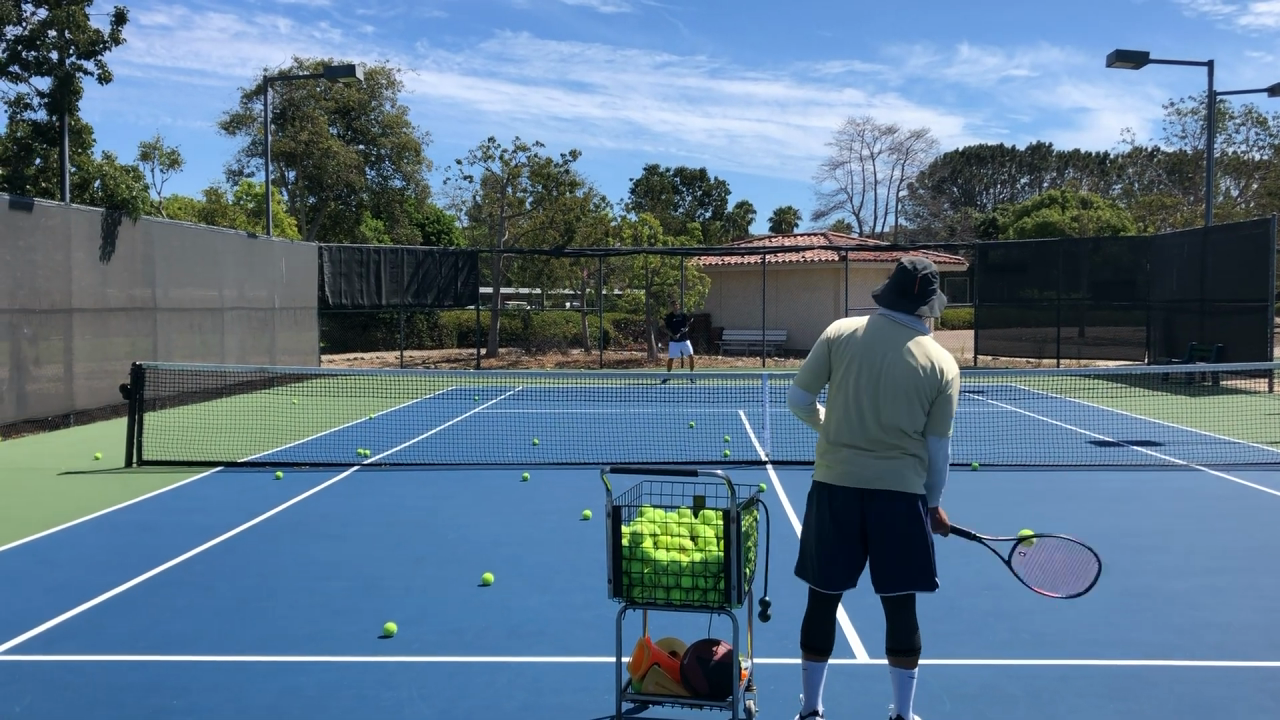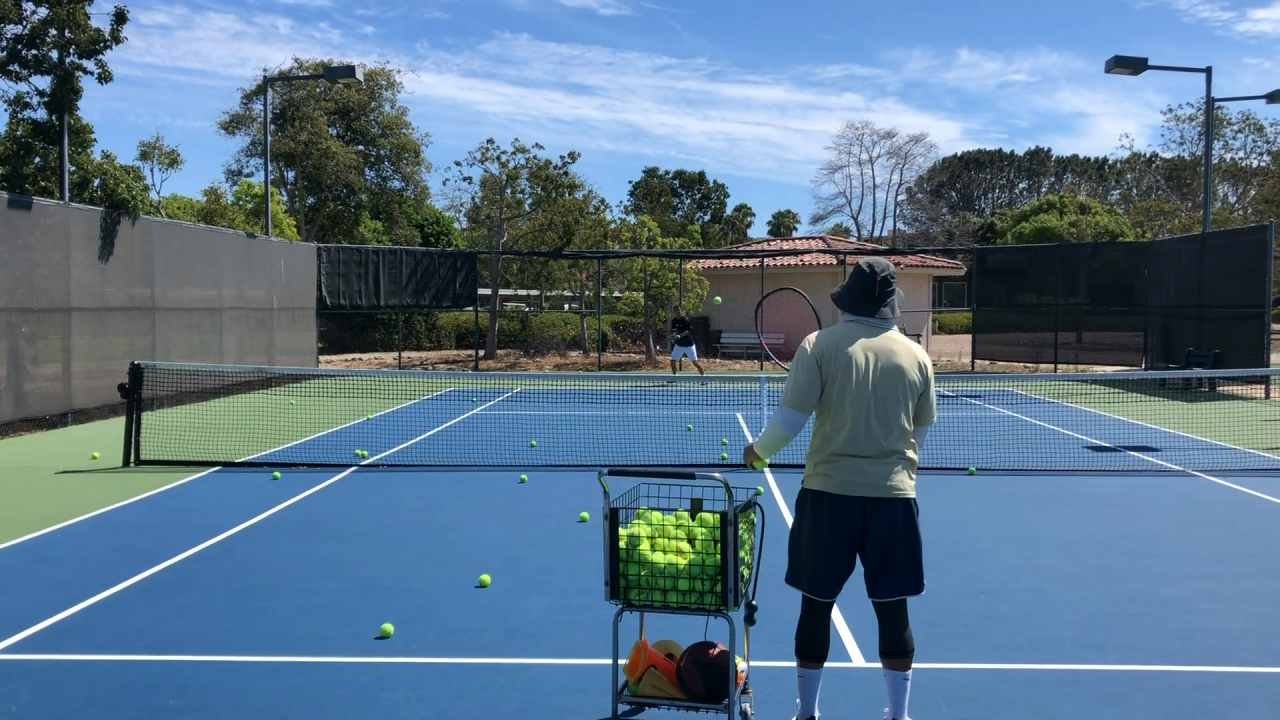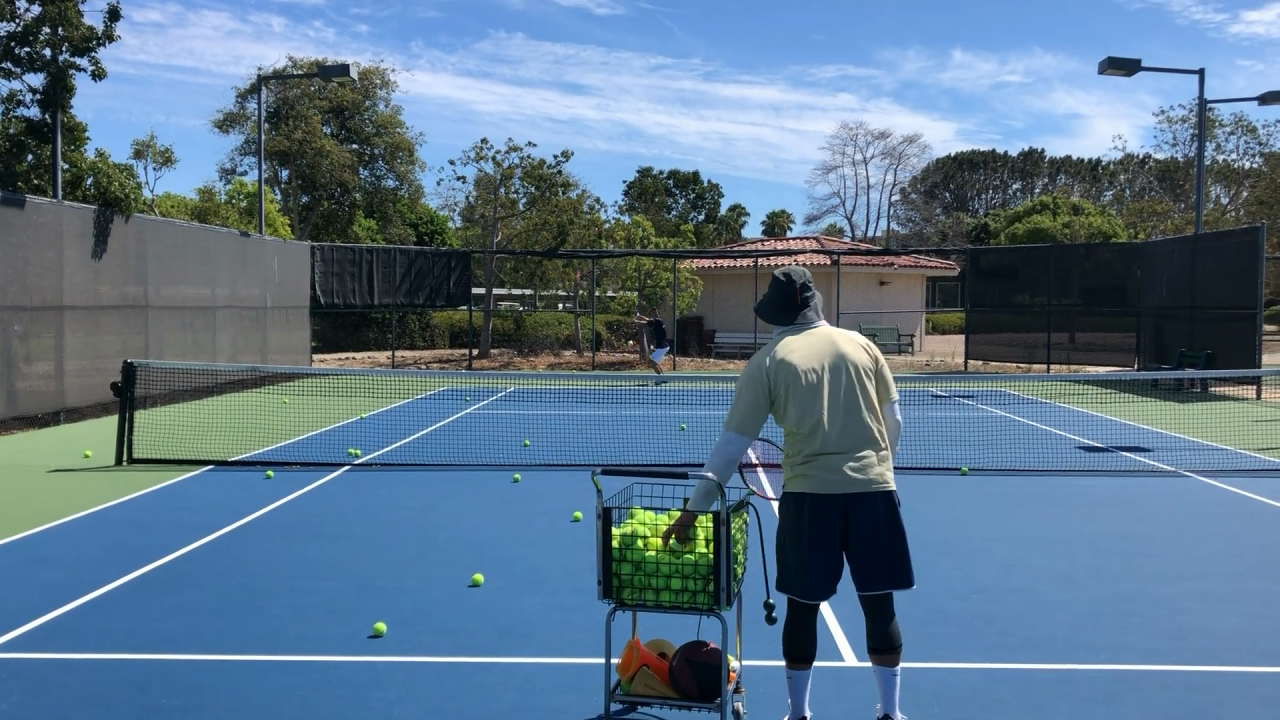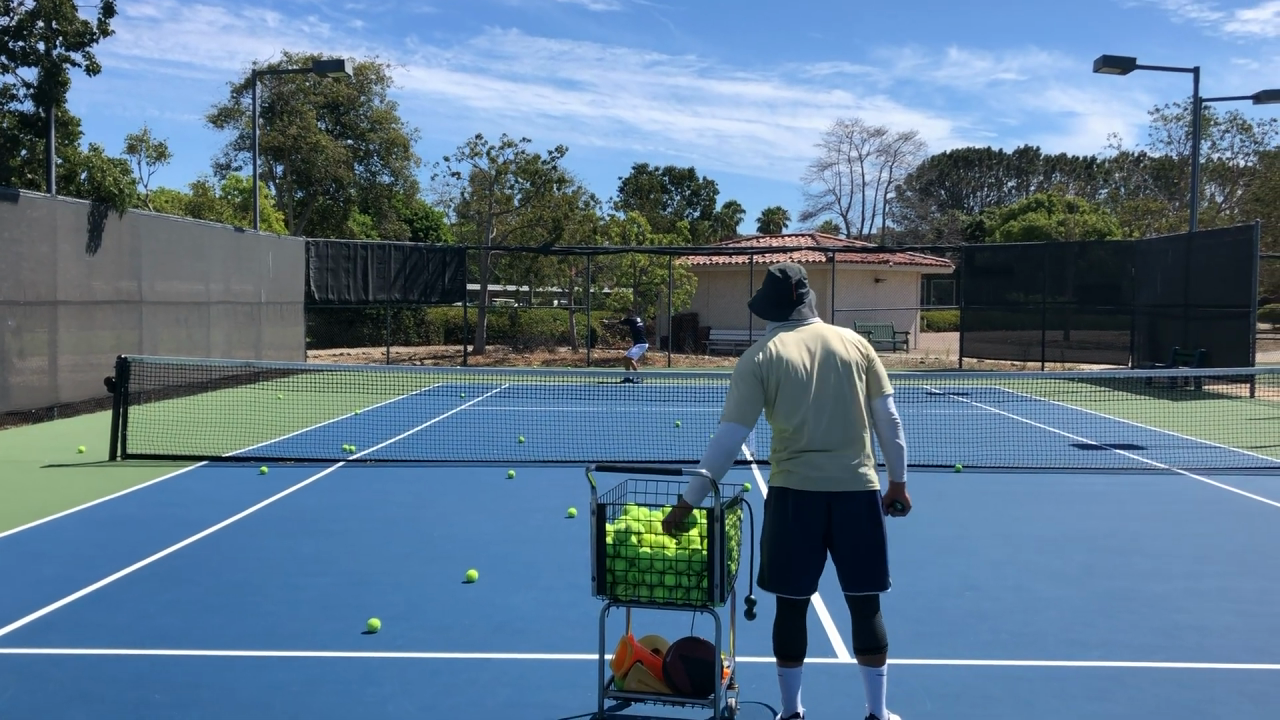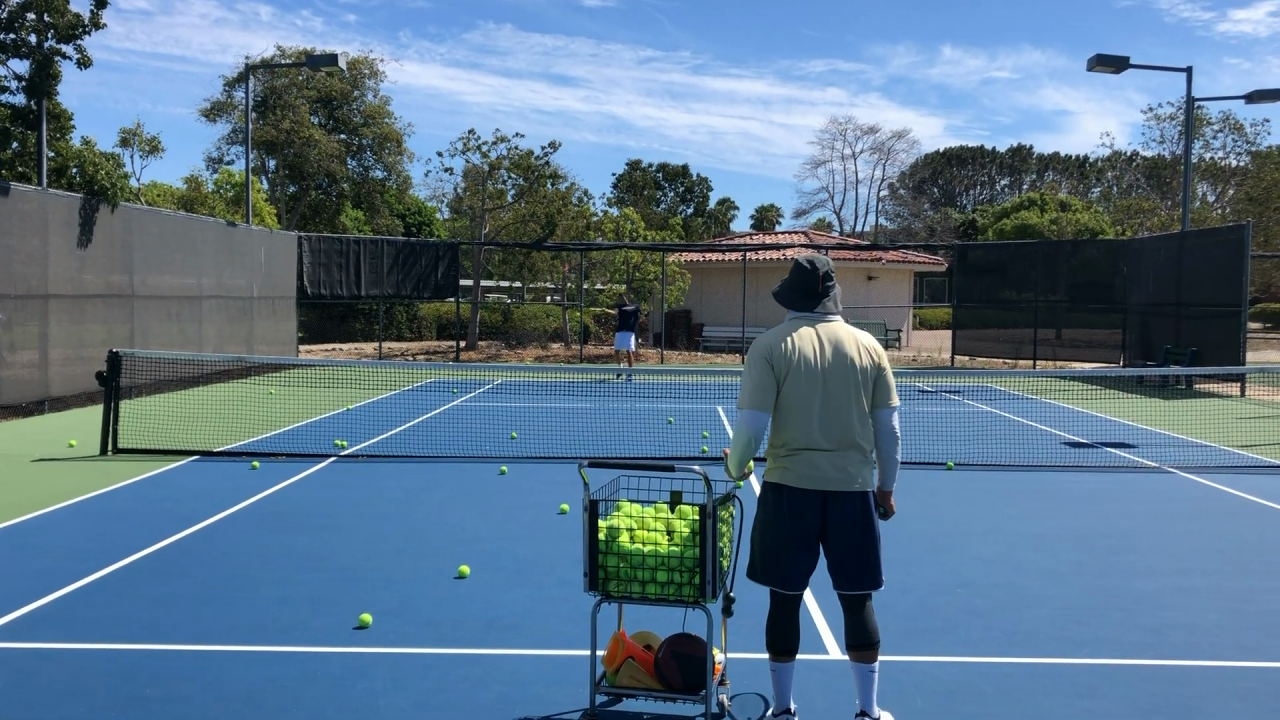
dt=0.4s
person 1, frame 1
left shoulder: (840, 332)
right shoulder: (940, 362)
left elbow: (798, 397)
right elbow: (936, 451)
right wrist: (934, 505)
left hip: (835, 486)
right hip: (898, 494)
left knee: (823, 599)
right knee: (900, 606)
person 1, frame 2
left shoulder: (819, 344)
right shoulder: (916, 355)
left elbow: (788, 422)
right elbow: (918, 433)
left wrist: (759, 448)
left hip: (829, 494)
right hip: (893, 497)
left knee: (817, 607)
right knee: (893, 610)
person 1, frame 3
left shoulder: (766, 362)
right shoulder: (860, 344)
left elbow: (731, 445)
right elbow: (894, 421)
left wrist: (693, 509)
left hip: (809, 496)
right hip: (874, 492)
left knee: (802, 608)
right knee: (880, 606)
person 1, frame 4
left shoulder: (758, 358)
right shoulder: (853, 342)
left elbow: (729, 438)
right elbow: (888, 419)
left wrist: (689, 500)
right wrist: (897, 481)
left hip: (795, 493)
right hip: (858, 490)
left knee: (792, 606)
right knee: (865, 604)
person 1, frame 5
left shoulder: (770, 345)
right shoulder: (867, 345)
left elbow: (751, 426)
right elbow: (889, 428)
left wrist: (735, 467)
right wrist: (886, 487)
left hip: (789, 489)
right hip: (852, 490)
left knee: (784, 600)
right knee: (857, 601)
